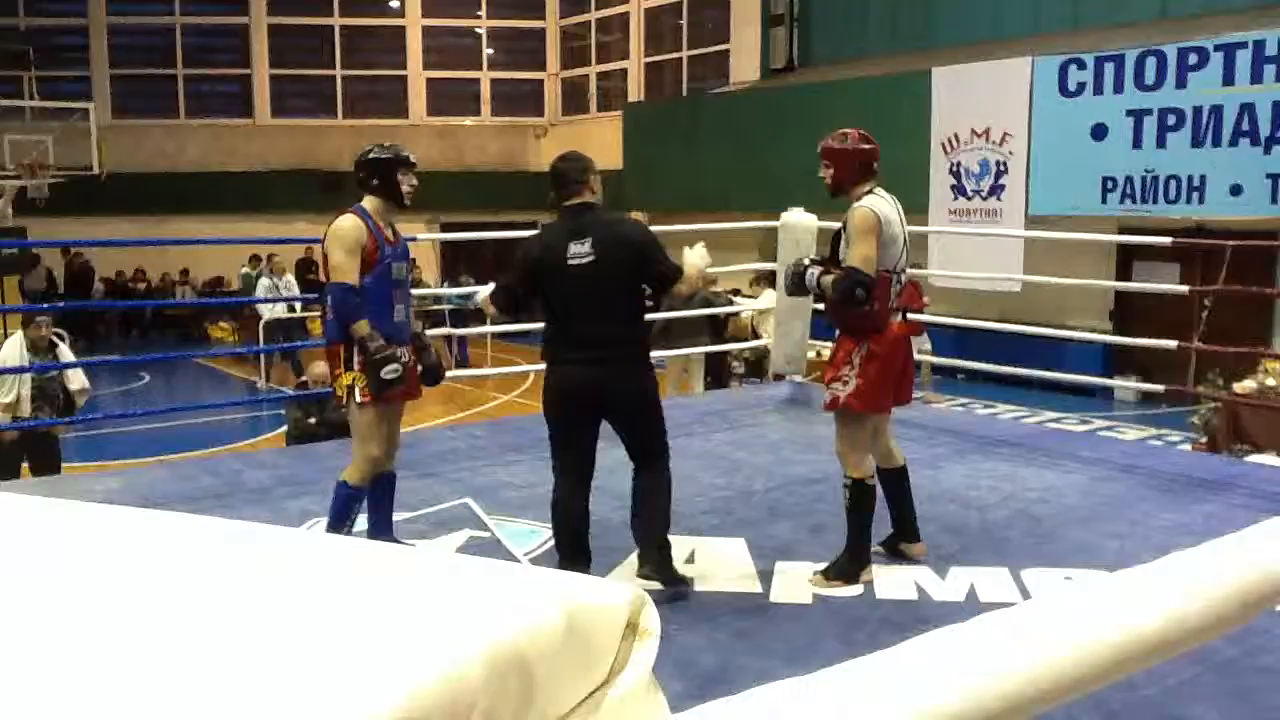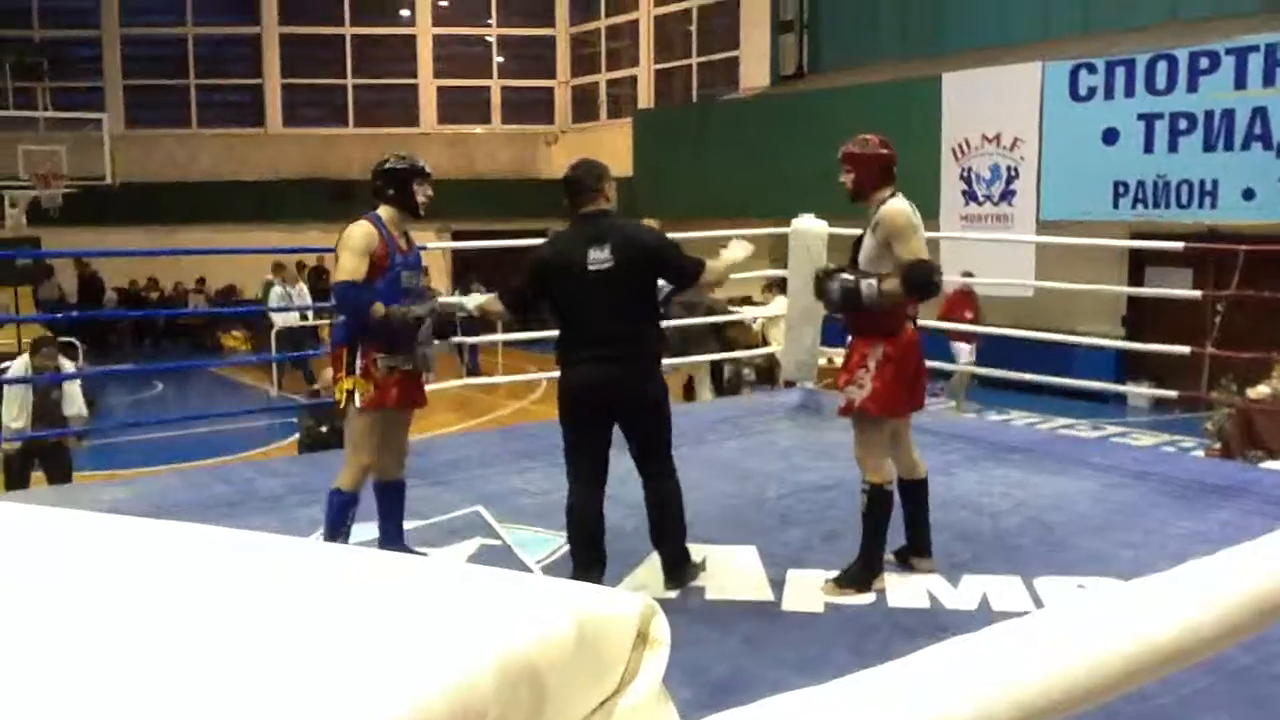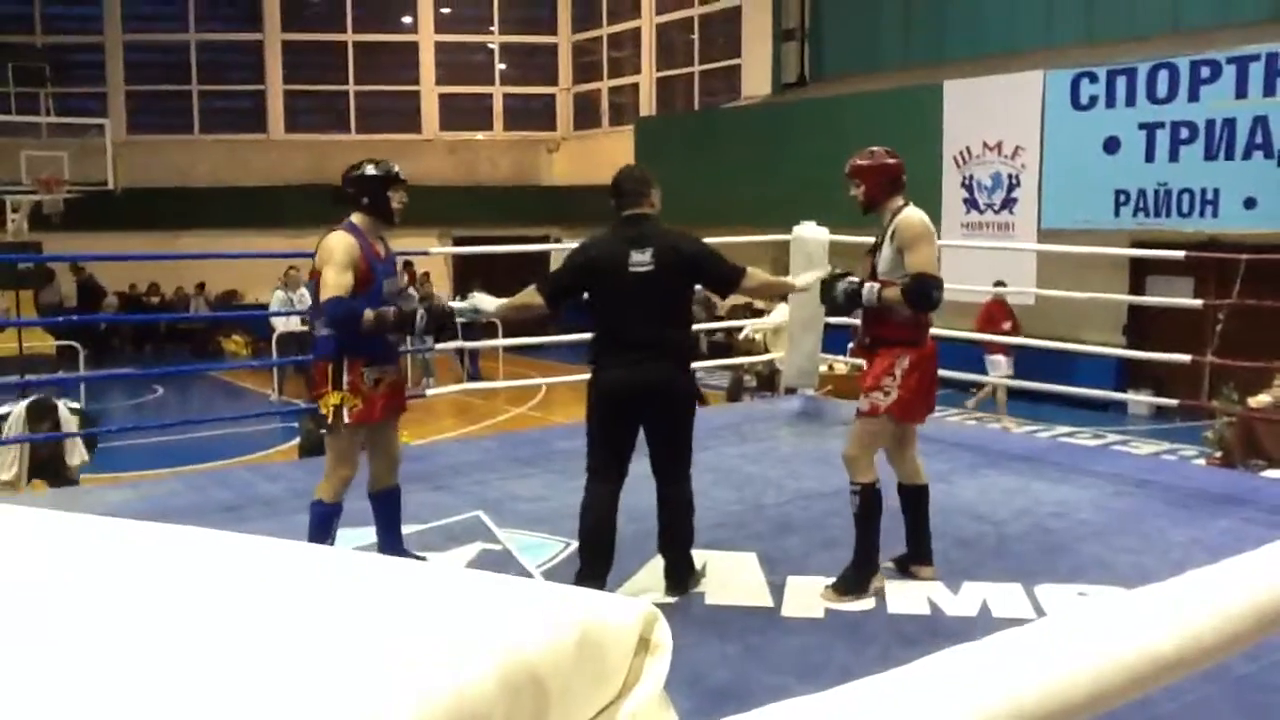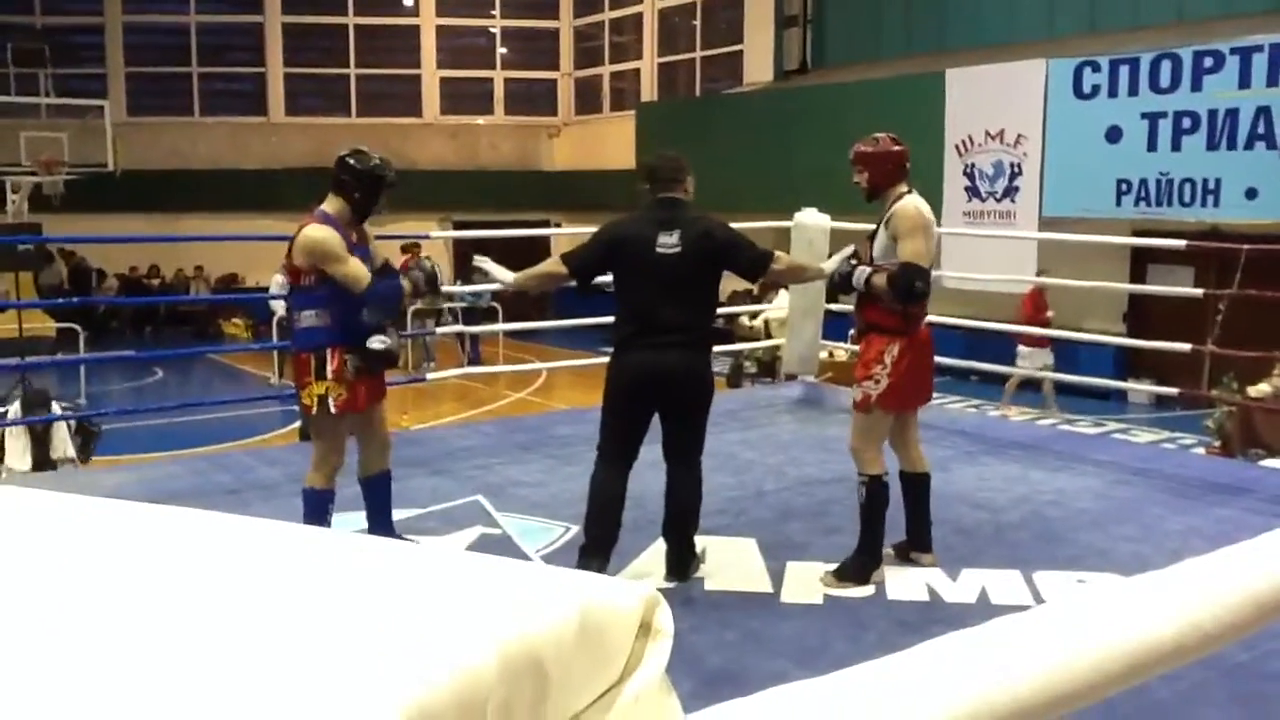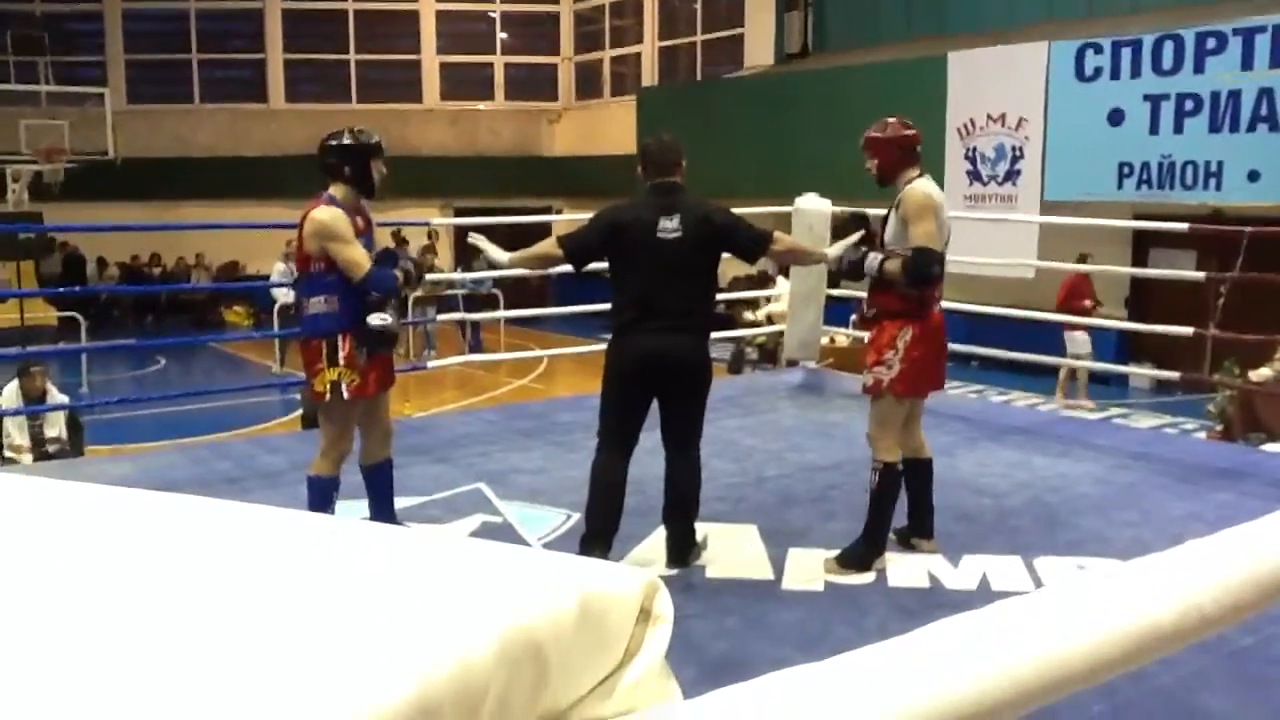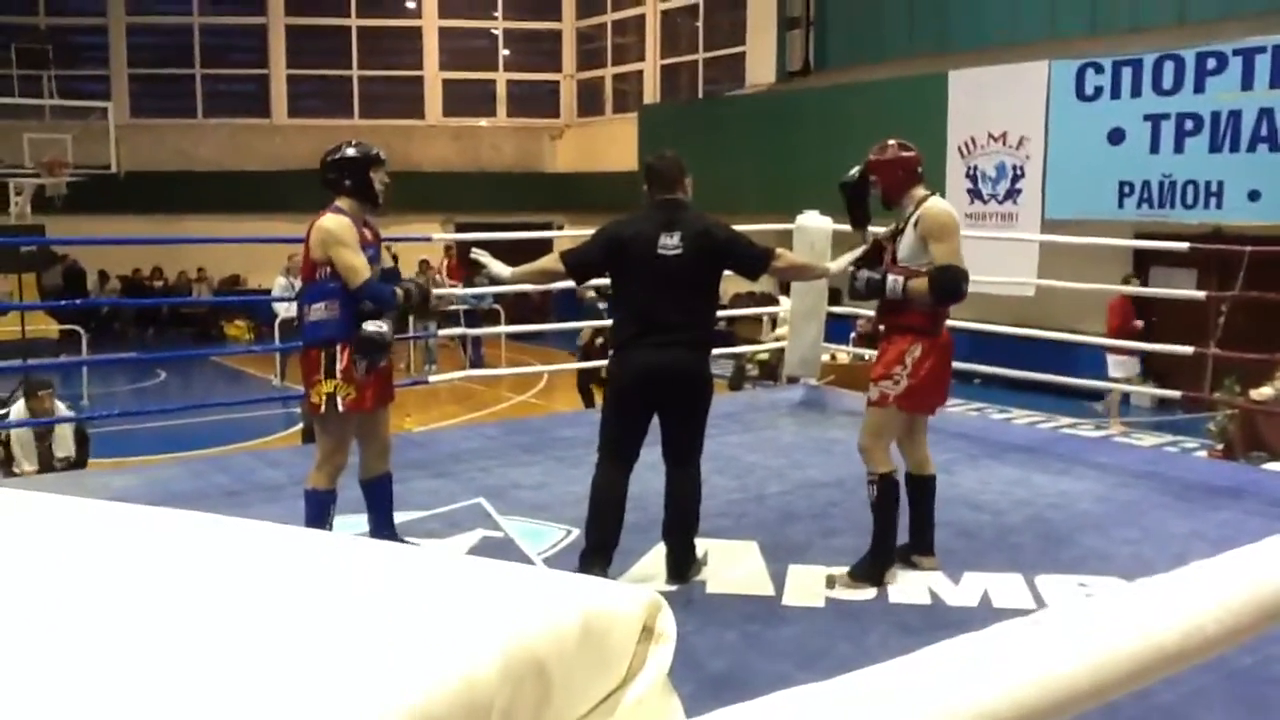
dt=0.4s
person 1, frame 1
left shoulder: (863, 212)
right shoulder: (887, 203)
left elbow: (856, 287)
left wrist: (810, 278)
right wrist: (830, 272)
left hip: (867, 342)
right hip: (889, 333)
left knee: (852, 451)
right knee: (879, 439)
left ankle: (855, 560)
right ankle: (907, 537)
person 1, frame 2
left shoulder: (892, 214)
right shoulder: (889, 212)
left elbow: (925, 281)
left wrist: (860, 292)
right wrist: (844, 282)
left hip: (881, 348)
right hip: (893, 342)
left knee: (870, 457)
right knee: (899, 448)
left ankle: (869, 567)
right ankle: (918, 549)
person 1, frame 3
left shoulder: (911, 223)
right shoulder: (894, 225)
left elbow: (925, 294)
left wrist: (865, 293)
right wrist: (855, 287)
left hip: (902, 357)
right hip: (893, 353)
left knee: (857, 455)
right knee: (902, 454)
left ankle: (864, 570)
right ankle: (919, 557)
person 1, frame 4
left shoulder: (906, 211)
right shoulder: (905, 210)
left elbow: (910, 285)
left wrist: (858, 276)
right wrist: (857, 266)
left hip: (892, 344)
right hip: (901, 341)
left knee: (865, 448)
right knee: (905, 443)
left ankle: (867, 560)
right ankle: (919, 543)
person 1, frame 5
left shoulder: (917, 195)
right shoulder: (913, 196)
left elbow: (925, 268)
left wrist: (869, 262)
right wrist: (865, 243)
left hip: (906, 330)
right hip: (910, 326)
left knee: (881, 435)
right knee: (907, 430)
left ankle: (870, 547)
right ankle: (920, 530)
person 1, frame 6
left shoulder: (935, 214)
right shoulder: (906, 218)
left elbow: (952, 286)
right elbow: (870, 266)
left wrist: (888, 285)
right wrist: (858, 216)
left hip: (915, 346)
right hip: (903, 342)
left knee: (873, 444)
right knee: (912, 444)
left ankle: (880, 560)
right ankle: (921, 546)
person 2, frame 1
left shoulder: (538, 245)
right shoulder: (629, 232)
left elbow: (501, 307)
right elbow: (681, 288)
left wrist: (484, 299)
right wrist: (697, 264)
left hip: (566, 378)
right hip: (627, 373)
left knee: (572, 477)
right knee: (652, 463)
left ankle: (573, 571)
right ankle: (655, 560)
person 2, frame 2
left shoulder: (553, 252)
right shoulder: (642, 239)
left elbow: (507, 307)
right elbow: (705, 278)
left wrist: (480, 306)
right wrist: (730, 259)
left hip: (581, 380)
right hip: (640, 377)
left knee: (585, 480)
right knee: (658, 473)
left ankle: (587, 577)
right ankle: (677, 566)
person 2, frame 3
left shoulder: (594, 250)
right shoulder: (682, 246)
left elbow: (539, 299)
right elbow: (746, 282)
left wrist: (496, 308)
right wrist: (793, 285)
left hip: (612, 381)
right hip: (670, 380)
left knee: (603, 481)
right knee: (673, 478)
left ankle: (591, 580)
right ankle: (680, 573)
person 2, frame 4
left shoulder: (623, 230)
right shoulder: (710, 231)
left elbow: (562, 269)
right elbow: (775, 267)
left wrist: (512, 279)
right wrist: (822, 271)
left hip: (632, 363)
right hip: (689, 365)
left knee: (612, 462)
right knee: (684, 463)
left ankle: (593, 561)
right ankle: (680, 560)
person 2, frame 5
left shoulder: (621, 216)
right shoulder: (709, 216)
left elbow: (559, 250)
right elbow: (775, 246)
left wrist: (507, 259)
right wrist: (827, 255)
left hip: (632, 349)
right hip: (688, 350)
left knee: (613, 448)
right knee: (683, 449)
left ankle: (595, 547)
right ankle: (681, 546)
person 2, frame 6
left shoulder: (622, 232)
right shoulder: (710, 232)
left elbow: (561, 266)
right elbow: (777, 263)
left wrist: (509, 273)
right wrist: (829, 270)
left hip: (633, 364)
right hip: (689, 366)
left knee: (613, 463)
right knee: (683, 464)
left ankle: (595, 563)
right ankle: (681, 562)
person 3, frame 1
left shoulder: (392, 231)
right shoulder: (350, 227)
right elbow: (345, 301)
left wrist: (420, 346)
right wrist: (377, 352)
left hip: (393, 353)
right hip: (360, 357)
left knee: (387, 450)
right knee: (368, 455)
left ankle: (380, 537)
person 3, frame 2
left shoulder: (406, 240)
right shoulder: (363, 233)
right elbow: (346, 296)
left wrist: (431, 313)
right wrist: (399, 317)
left hip: (400, 360)
right hip: (363, 360)
left knee: (394, 457)
right knee: (361, 462)
left ankle: (392, 545)
person 3, frame 3
left shoulder: (381, 245)
right shoulder: (341, 244)
right elbow: (335, 311)
left wrist: (416, 312)
right wrist: (392, 318)
left hip: (380, 369)
right hip: (345, 372)
left knee: (387, 462)
right knee: (340, 472)
left ankle: (392, 549)
person 3, frame 4
left shoulder: (356, 230)
right shoulder: (318, 236)
left elbow: (383, 282)
right elbow: (373, 291)
left wrist: (385, 332)
right wrist: (416, 283)
left hip: (360, 354)
right hip: (326, 360)
left knee: (377, 445)
right knee: (329, 458)
left ankle: (383, 534)
person 3, frame 5
left shoulder: (359, 214)
right shoulder: (326, 218)
left elbow: (378, 274)
right elbow: (370, 281)
left wrist: (385, 312)
right wrist: (407, 273)
left hip: (365, 339)
right hip: (334, 345)
left knee: (378, 433)
right knee: (336, 444)
left ankle: (384, 522)
person 3, frame 6
left shoulder: (368, 229)
right shoulder: (332, 226)
left elbow: (388, 285)
right elbow: (368, 292)
left wrist: (384, 320)
right wrist: (409, 294)
left hip: (368, 354)
right hip: (334, 357)
left knee: (377, 447)
right knee: (332, 457)
left ankle: (384, 536)
